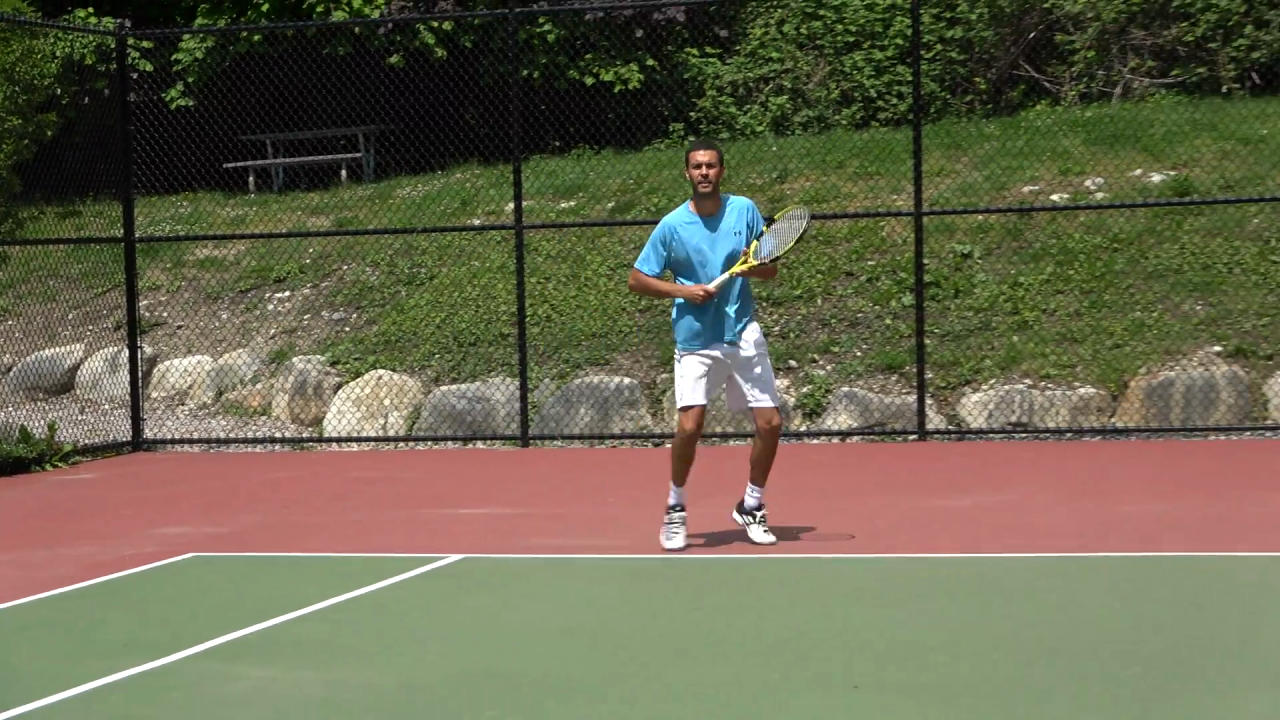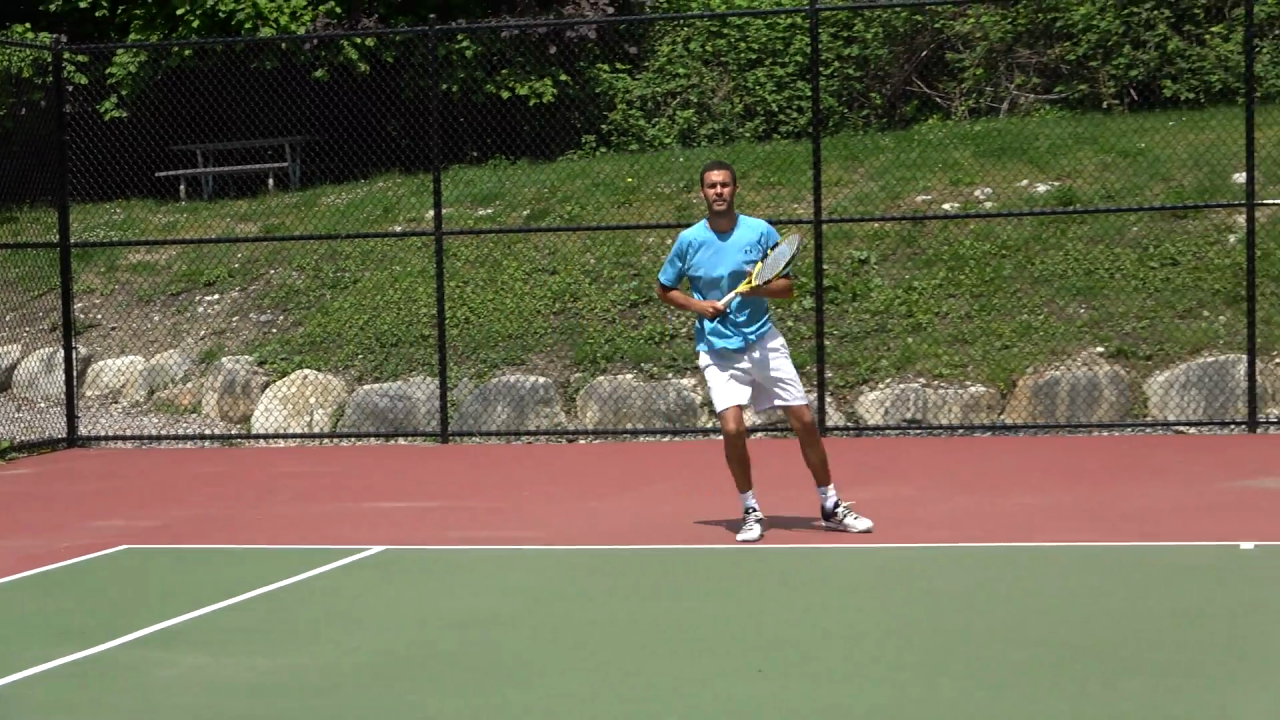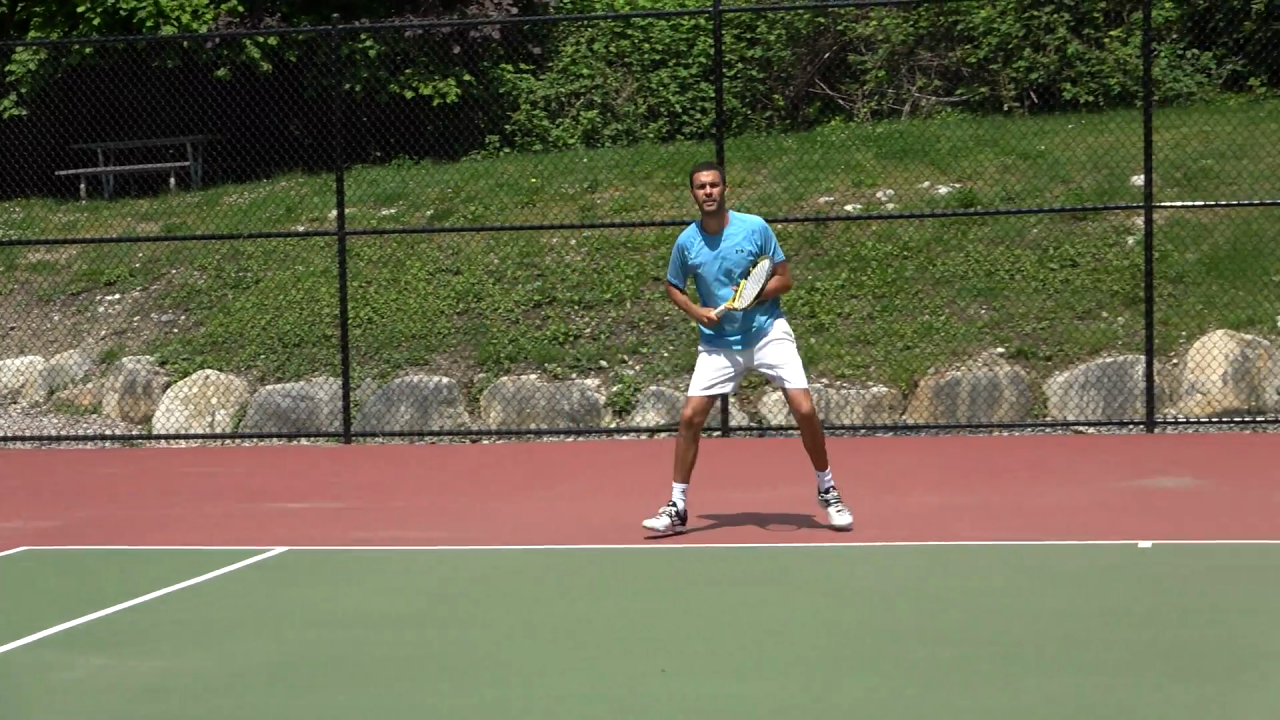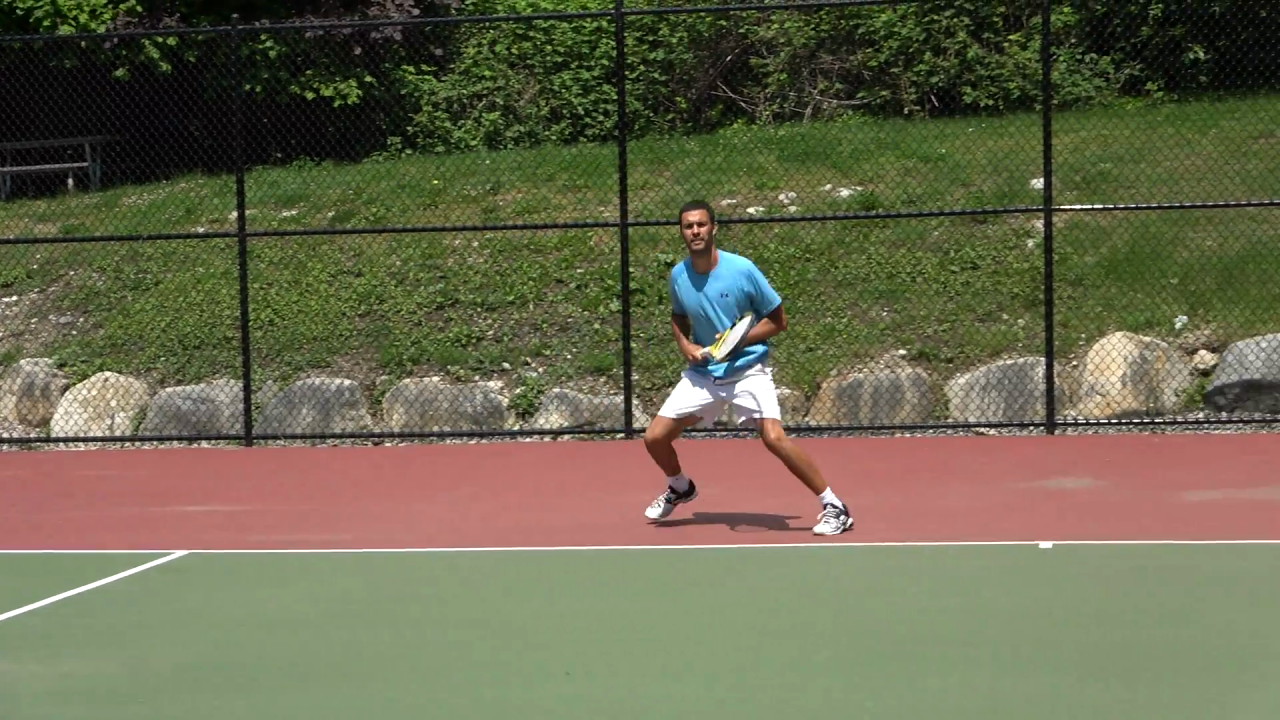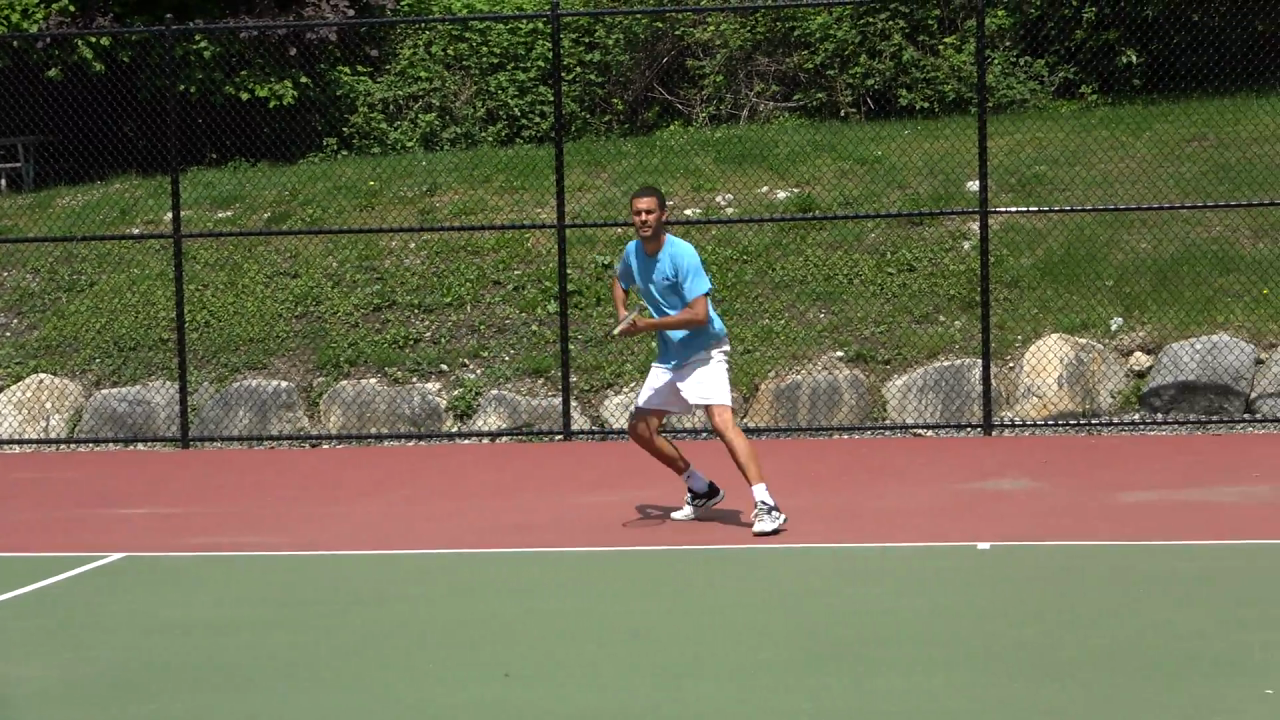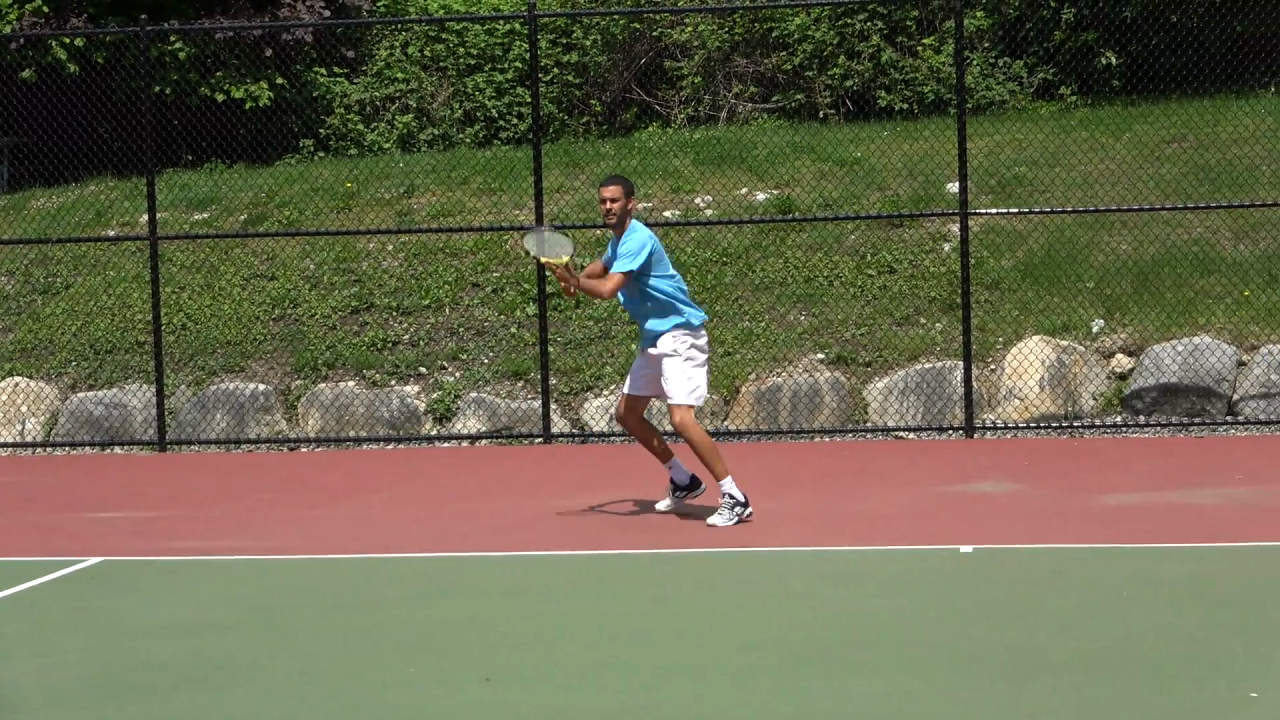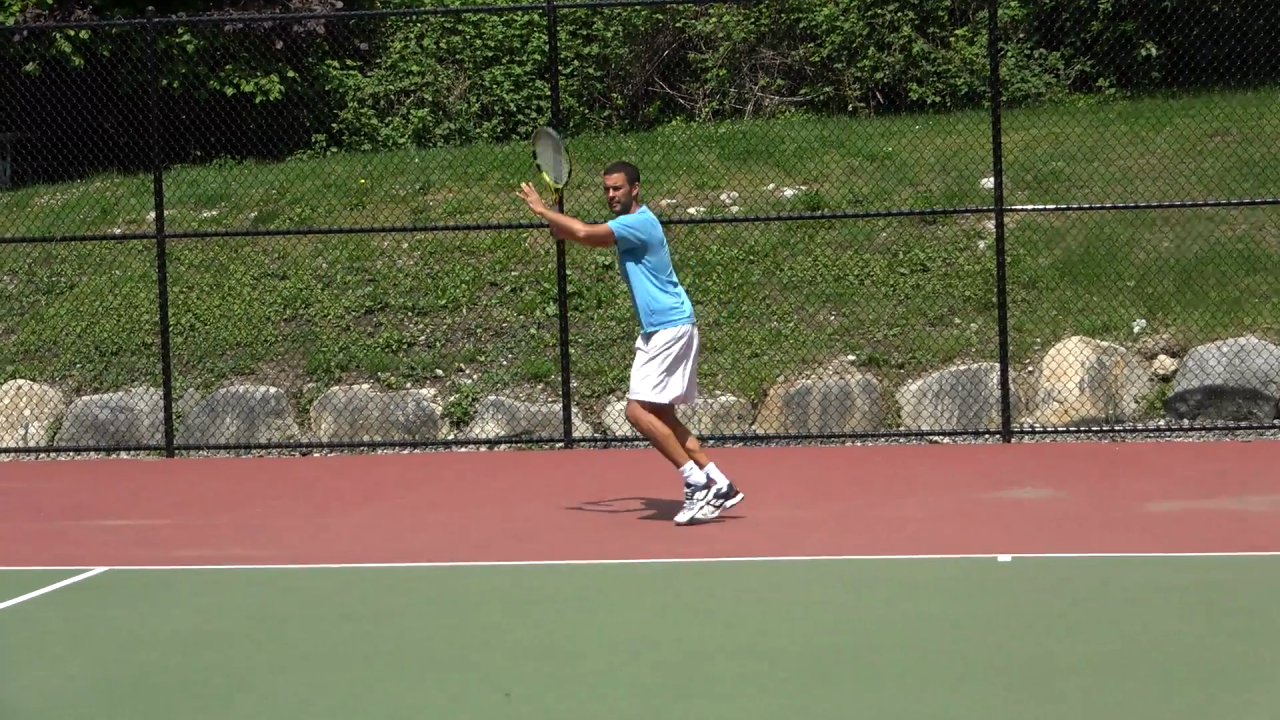
dt=0.2s
person 1, frame 1
left shoulder: (746, 210)
right shoulder: (671, 226)
left elbow: (770, 269)
right elbow: (636, 282)
left wrist: (753, 268)
right wrist: (683, 291)
left hip: (743, 336)
right hip: (694, 340)
left knee: (770, 426)
right knee: (687, 428)
left ankle: (750, 506)
right ankle: (674, 506)
person 1, frame 2
left shoulder: (762, 231)
right shoulder: (688, 241)
left elbow: (786, 286)
right elbow: (664, 290)
left wrist: (759, 289)
right wrist: (700, 306)
left hip: (764, 342)
right hip: (720, 350)
left knee: (805, 421)
right knee: (732, 428)
left ankle: (833, 505)
right ankle: (750, 510)
person 1, frame 3
left shoulder: (755, 227)
right shoulder: (686, 241)
left elbow: (785, 279)
right elbow: (672, 291)
left wrist: (754, 297)
right wrist: (695, 310)
left hip: (767, 331)
right hip: (718, 342)
left knee: (805, 410)
right knee: (691, 417)
left ankle: (827, 491)
right ankle: (677, 508)
person 1, frame 4
left shoulder: (742, 269)
right shoulder: (677, 275)
left elbow: (778, 322)
left wrist: (737, 341)
right wrist: (687, 345)
left hip: (746, 368)
right hip: (701, 374)
left knee: (772, 437)
right knee: (654, 438)
left ankle: (834, 506)
right ankle: (679, 487)
person 1, frame 5
left shoulder: (683, 254)
right shoulder: (632, 251)
left elbow: (700, 315)
right elbow: (620, 282)
left wrist: (649, 323)
right wrist: (622, 311)
left hip: (705, 353)
right hip: (668, 357)
left knee: (720, 421)
right knee: (640, 430)
left ankle: (765, 503)
right ankle: (700, 488)
person 1, frame 6
left shoulder: (639, 238)
right shoulder: (618, 239)
left elbow: (608, 289)
right elbow: (595, 271)
left wrist: (573, 282)
right wrist: (571, 276)
left hip: (680, 335)
right hip: (656, 340)
left knee: (684, 421)
right knee: (626, 414)
left ankle: (734, 498)
right ankle: (682, 479)
person 1, frame 7
left shoulder: (641, 222)
right shoulder: (629, 221)
left elbow: (585, 235)
right elbow: (593, 237)
left wrist: (541, 209)
right wrist: (561, 224)
left hip: (667, 329)
right hip: (671, 328)
left knee: (641, 414)
right knee: (663, 418)
left ankle: (697, 479)
right ankle: (717, 487)
